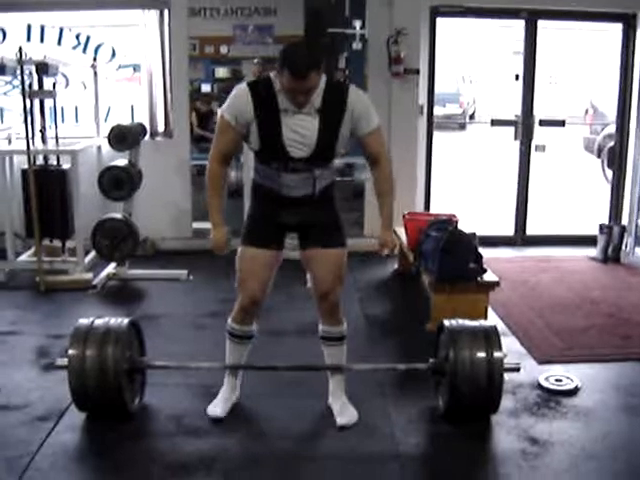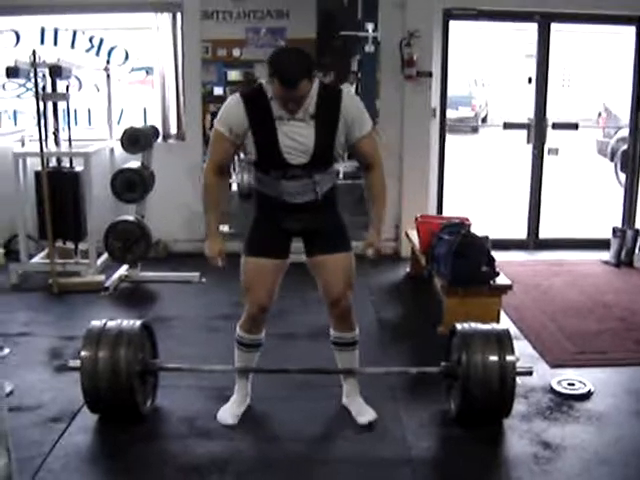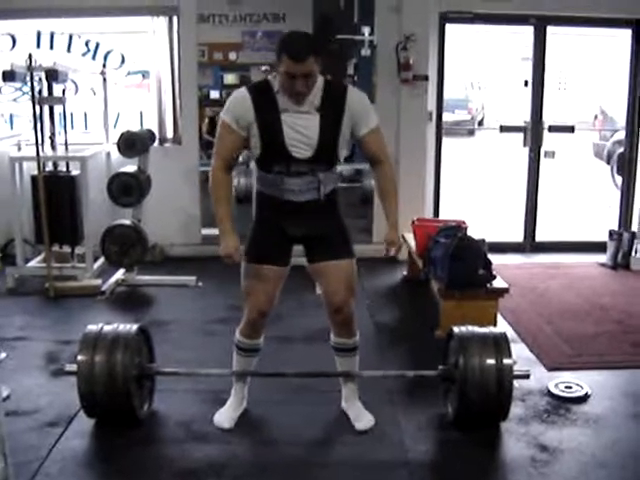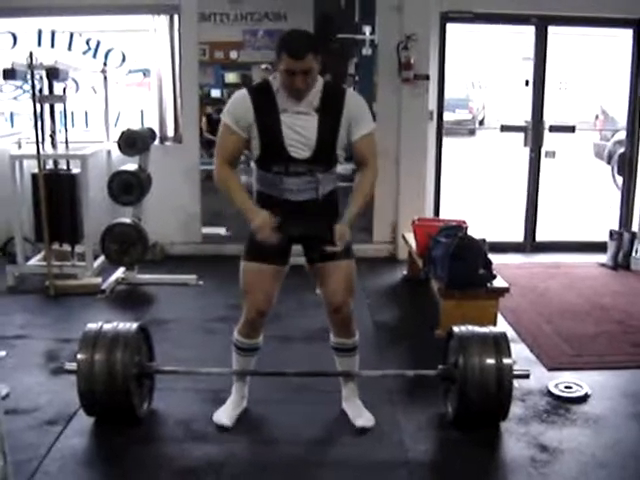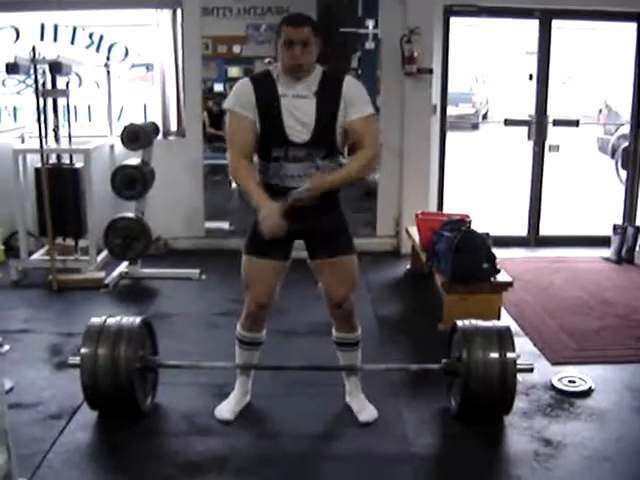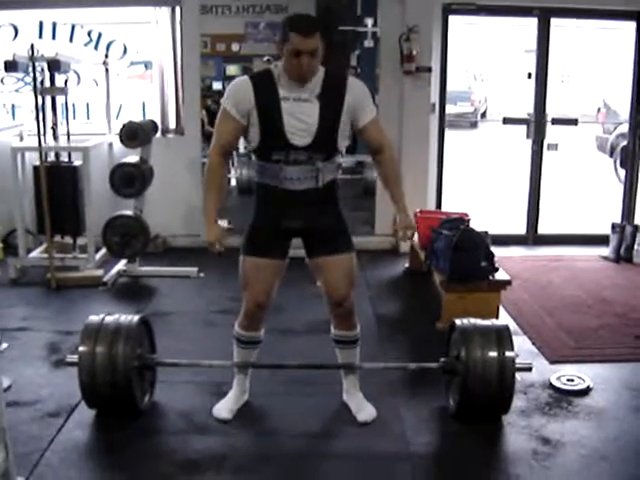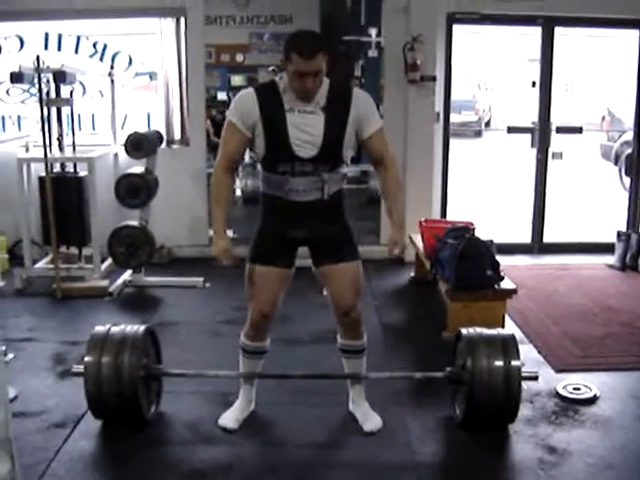
dt=0.4s
person 1, frame 1
left shoulder: (350, 100)
right shoulder: (247, 97)
left elbow: (379, 160)
right elbow: (219, 159)
left wrist: (386, 224)
right wrist: (217, 222)
left hip: (319, 207)
right hip: (268, 205)
left knee: (329, 297)
right knee: (249, 298)
left ankle: (337, 391)
right ankle: (230, 385)
person 1, frame 2
left shoulder: (344, 105)
right shoulder: (241, 107)
left elbow: (372, 165)
right elbow: (216, 172)
left wrist: (376, 225)
right wrist: (213, 234)
left hip: (322, 212)
right hip: (271, 213)
left knee: (341, 303)
right knee: (256, 307)
left ankle: (352, 392)
right ankle: (241, 391)
person 1, frame 3
left shoulder: (350, 100)
right shoulder: (247, 101)
left elbow: (381, 162)
right elbow: (221, 167)
left wrist: (393, 223)
right wrist: (227, 232)
left hip: (324, 215)
right hip: (272, 216)
left knee: (342, 308)
right knee: (256, 312)
left ankle: (350, 396)
right ankle: (238, 394)
person 1, frame 4
left shoulder: (347, 102)
right shoulder: (247, 102)
left elbow: (370, 166)
right elbow: (223, 166)
left wrist: (347, 220)
right wrist: (253, 213)
left hip: (326, 218)
right hip: (270, 217)
left knee: (341, 308)
right knee: (254, 311)
left ankle: (350, 395)
right ankle: (238, 393)
person 1, frame 5
left shoulder: (346, 89)
right shoulder: (249, 90)
left elbow: (370, 150)
right elbow: (238, 156)
left wrist: (324, 183)
right wrist: (264, 204)
left hip: (326, 210)
right hip: (271, 210)
left knee: (342, 304)
right knee: (256, 305)
left ankle: (354, 389)
right ankle: (242, 387)
person 1, frame 6
left shoulder: (348, 90)
right shoulder: (247, 90)
left elbow: (381, 150)
right elbow: (218, 155)
left wrist: (401, 208)
right wrist: (211, 219)
left hip: (323, 209)
right hip: (271, 209)
left knee: (342, 302)
right knee: (254, 305)
left ankle: (351, 388)
right ankle: (239, 386)
person 1, frame 7
left shoulder: (354, 101)
right shoulder: (252, 102)
left elbow: (385, 163)
right elbow: (225, 168)
left wrist: (396, 225)
right wrist: (220, 232)
left hip: (329, 218)
right hip: (276, 218)
left knee: (349, 311)
right knee: (259, 314)
left ankle: (357, 397)
right ankle: (245, 397)
